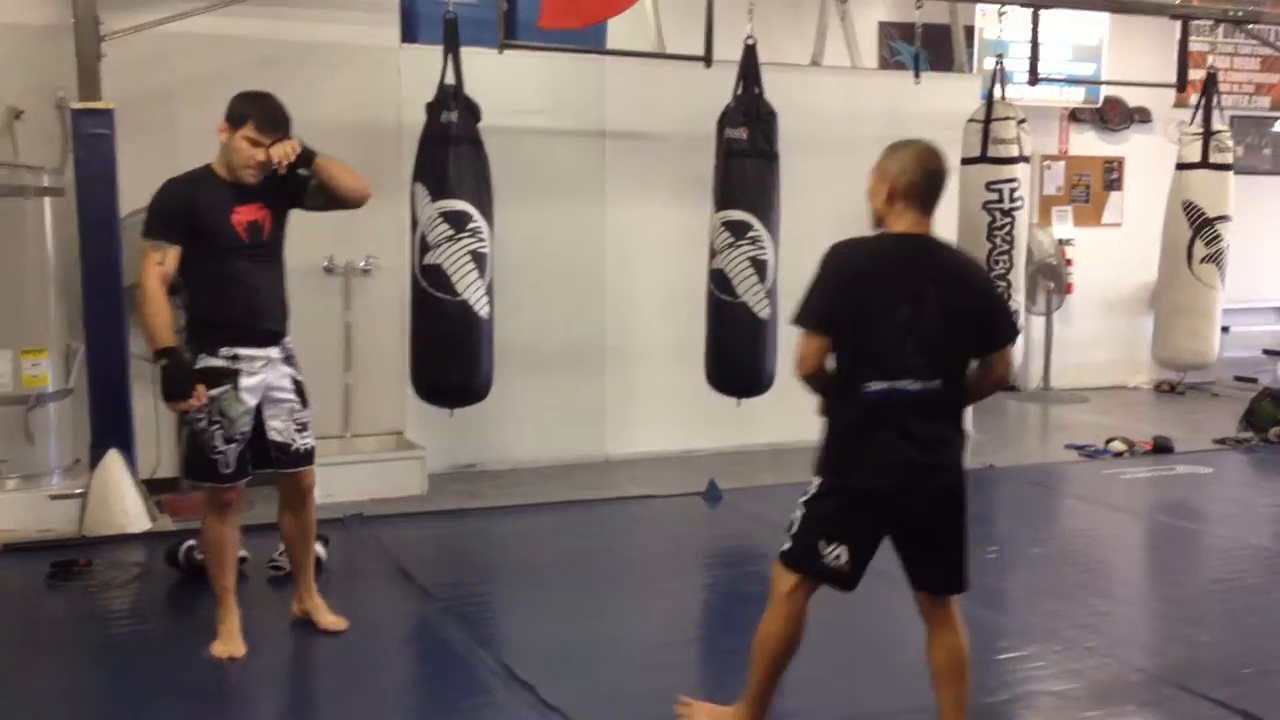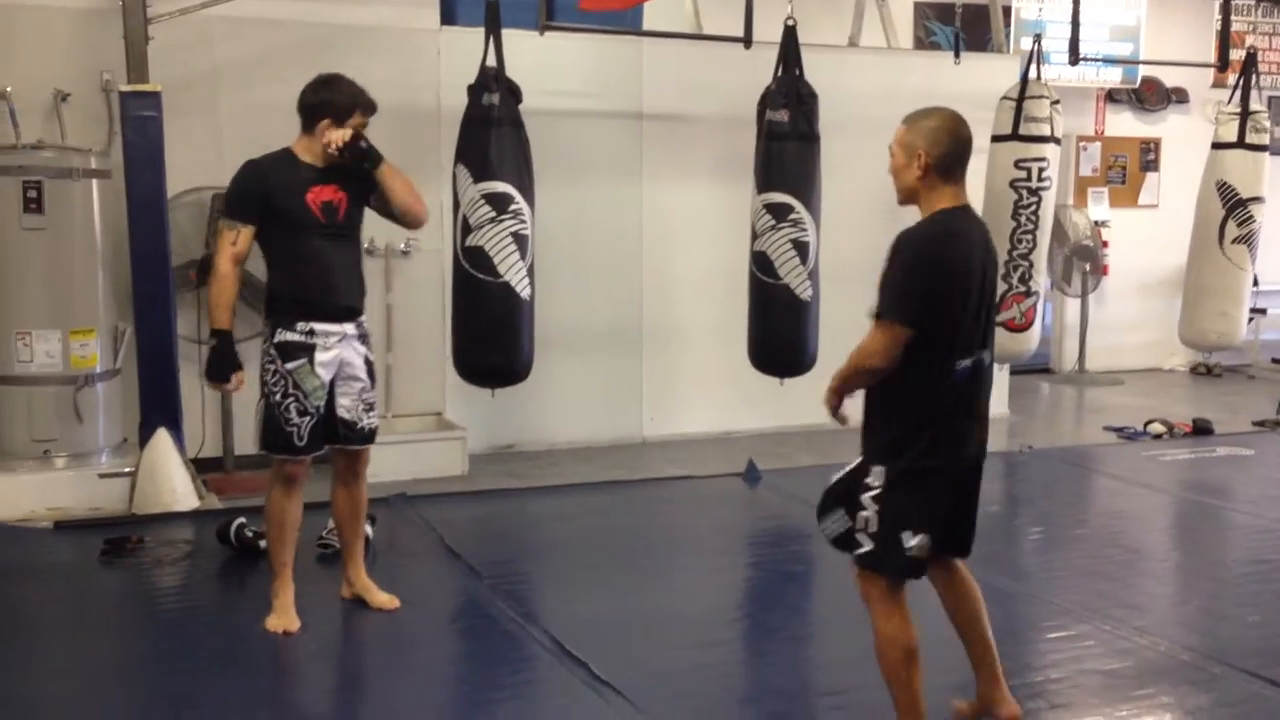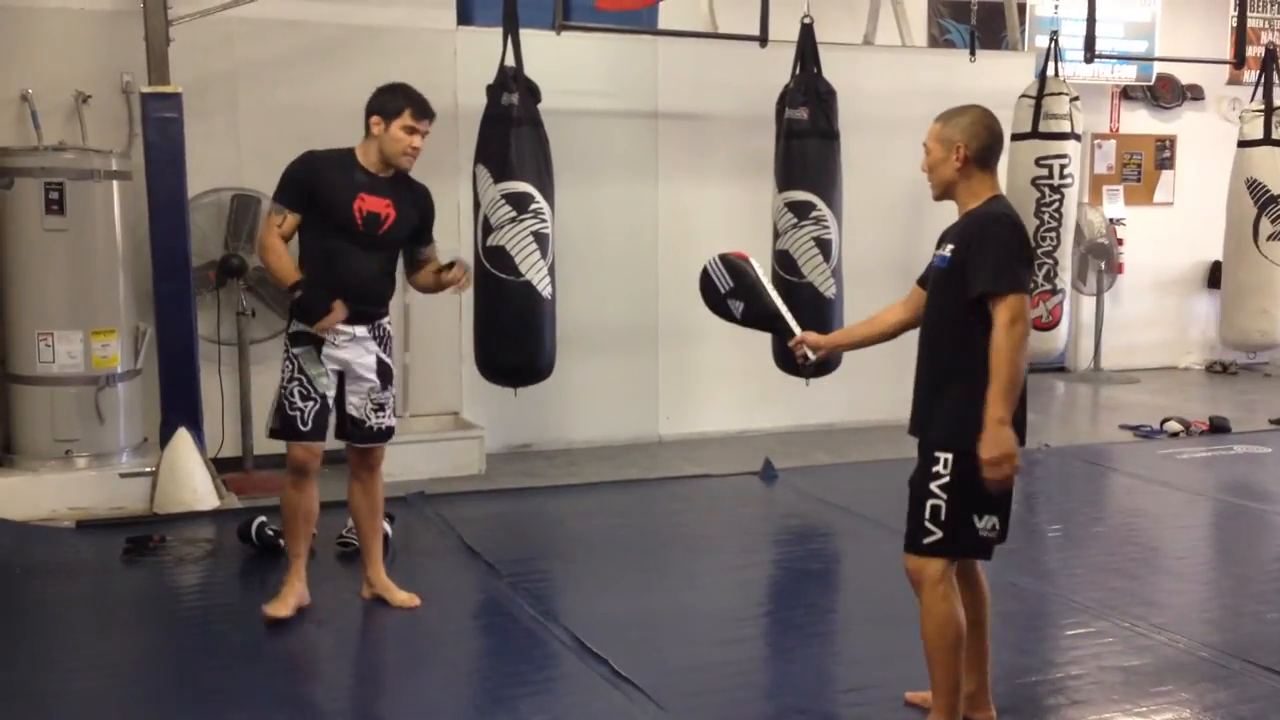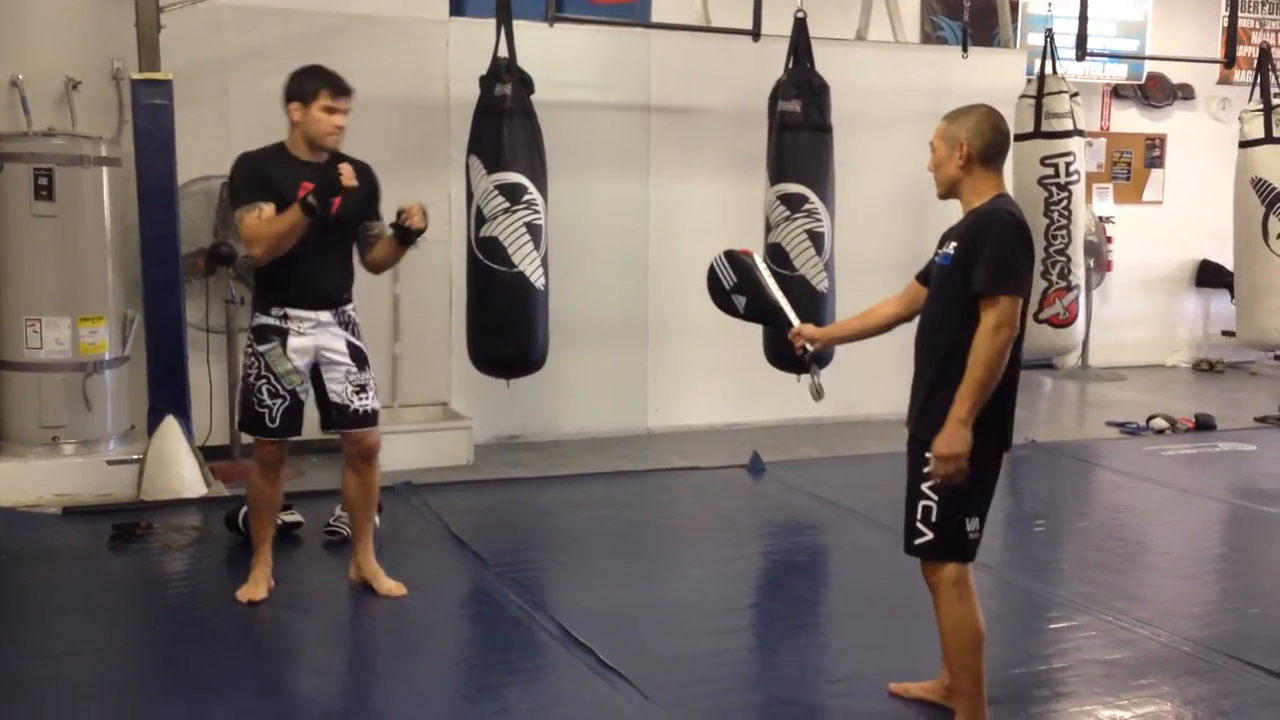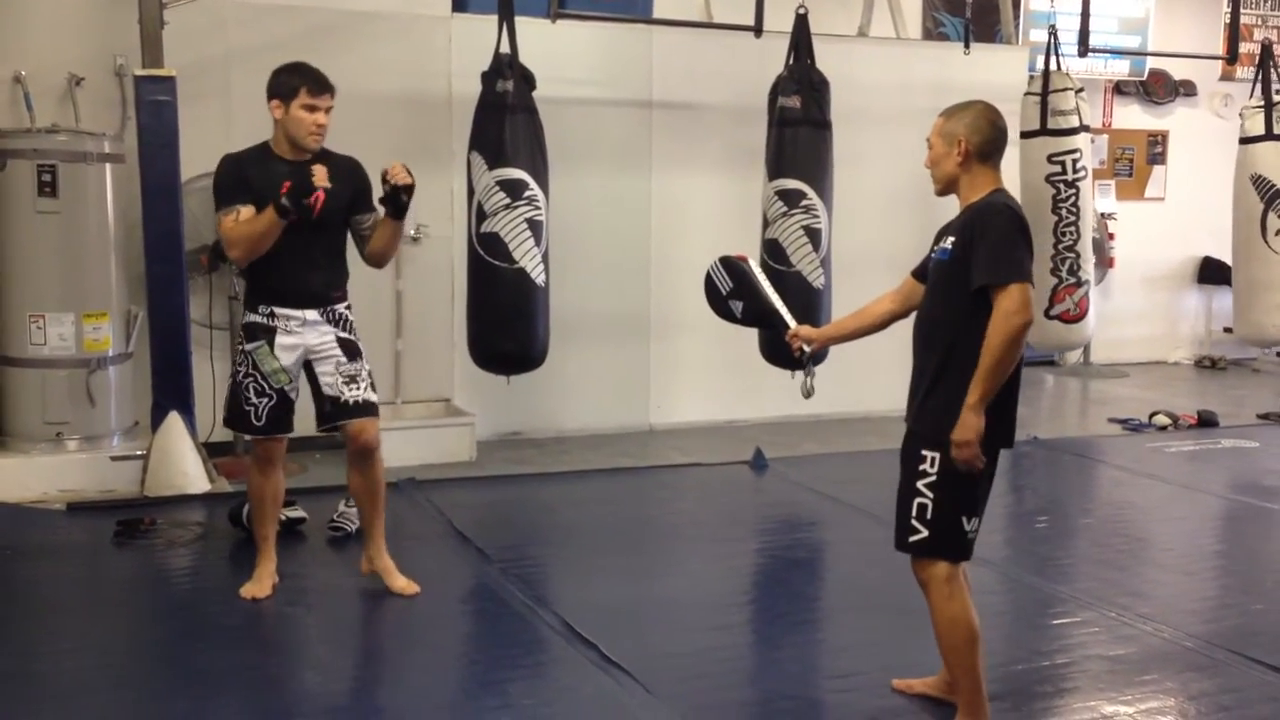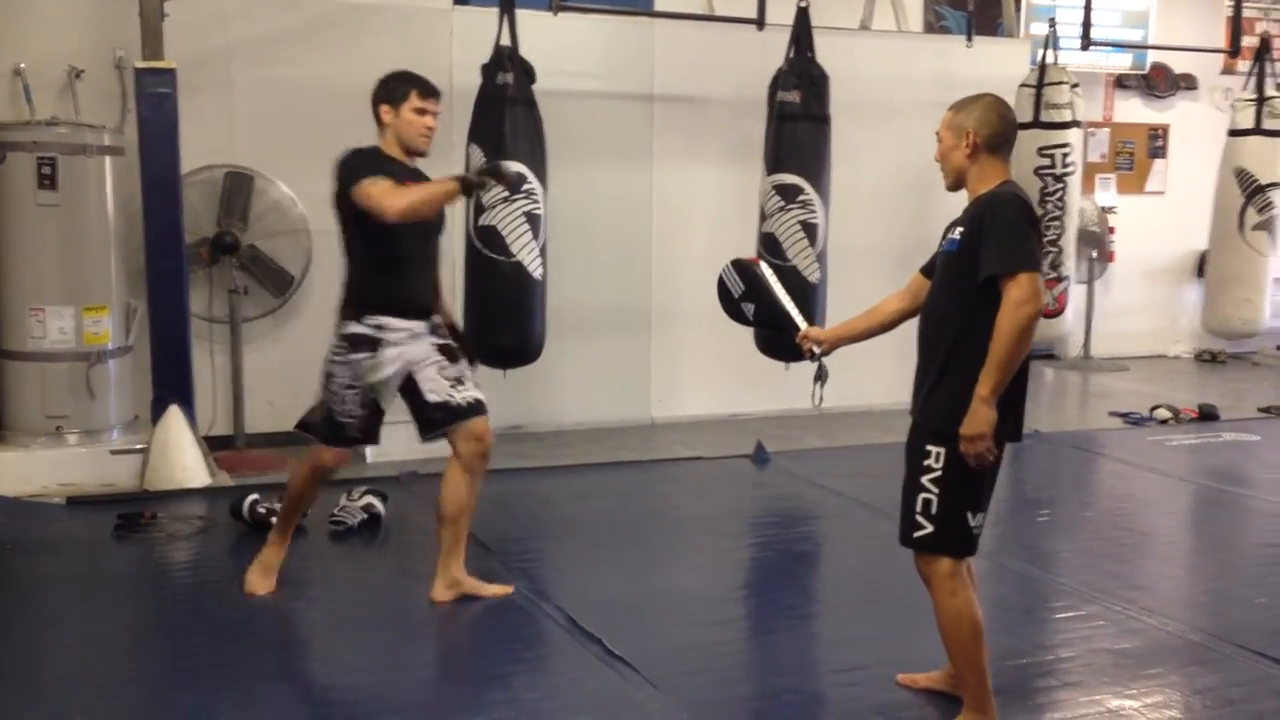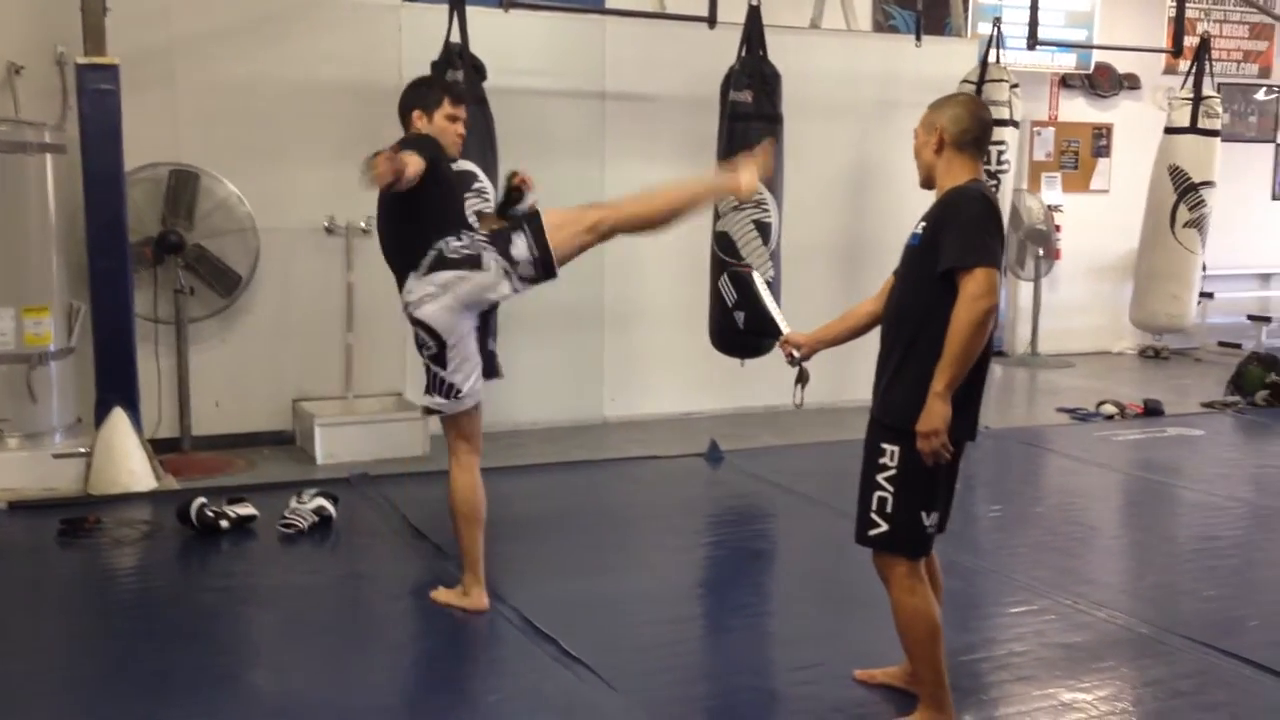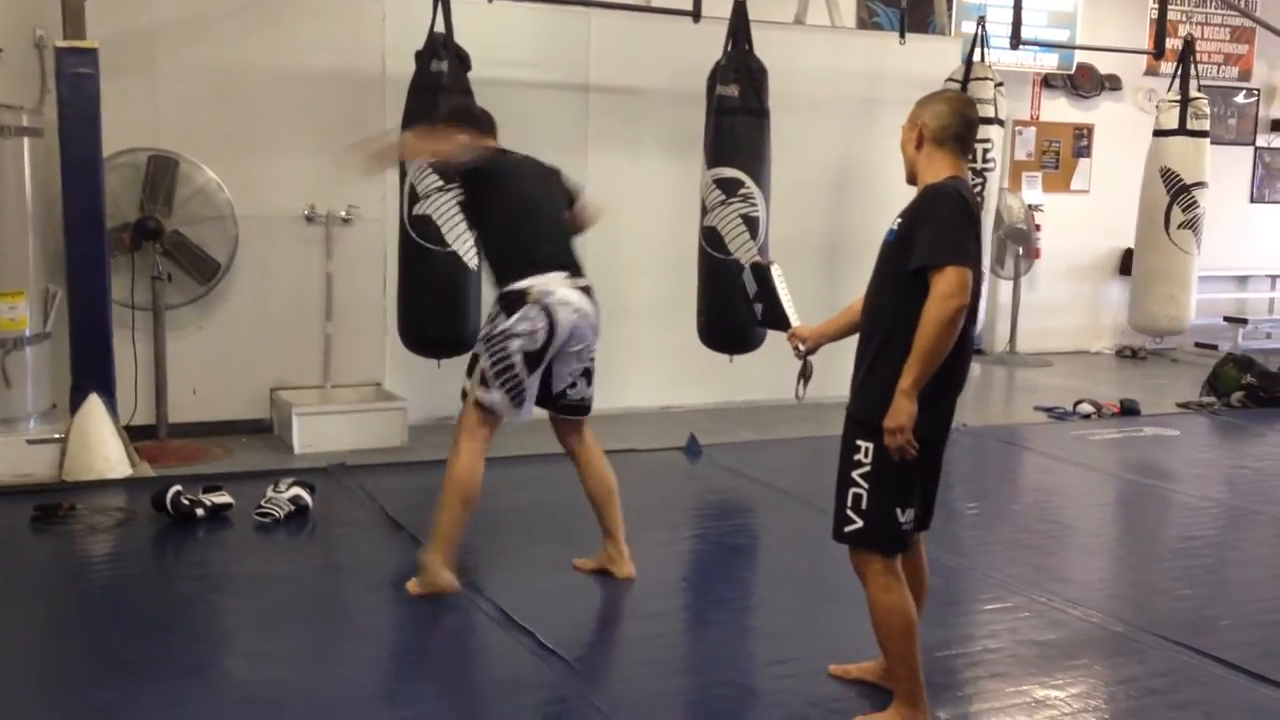
dt=0.5s
person 1, frame 1
left shoulder: (849, 261)
right shoulder: (968, 276)
left elbow: (808, 363)
right elbow: (998, 374)
left hip: (857, 466)
right hip: (936, 470)
left knee: (792, 585)
right knee: (939, 606)
person 1, frame 2
left shoulder: (919, 245)
right shoulder: (975, 235)
left elbow: (880, 353)
left wrist: (839, 387)
left hip: (913, 447)
right hip: (961, 439)
left knee: (880, 584)
right knee: (943, 560)
person 1, frame 3
left shoulder: (994, 226)
right shoulder: (964, 230)
left elbow: (1012, 321)
right elbow: (910, 310)
left wrist: (997, 423)
right wrist: (830, 342)
left hip: (968, 432)
right hip: (950, 426)
left knee: (928, 565)
right knee: (958, 560)
person 1, frame 4
left shoulder: (998, 224)
right shoulder: (965, 229)
left elbow: (1000, 326)
right elbow: (904, 304)
left wrist: (961, 422)
right wrist: (824, 334)
left hip: (958, 430)
right hip: (936, 422)
left knee: (945, 567)
right knee: (943, 560)
person 1, frame 5
left shoulder: (996, 217)
right shoulder: (961, 225)
left elbow: (1015, 313)
right elbow: (899, 301)
left wrist: (975, 409)
right wrist: (821, 334)
left hip: (959, 426)
right hip: (937, 420)
left knee: (936, 563)
right knee: (941, 557)
person 1, frame 6
left shoulder: (1004, 208)
right shoulder: (971, 217)
left elbow: (1024, 302)
right elbow: (910, 298)
left wrist: (985, 401)
right wrist: (831, 336)
left hip: (965, 418)
right hip: (942, 413)
left knee: (939, 558)
right knee: (949, 552)
person 1, frame 7
left shoulder: (968, 205)
right shoulder: (947, 210)
left elbow: (981, 298)
right elbow: (889, 300)
left wrist: (940, 397)
right wrist: (814, 340)
left hip: (922, 417)
right hip: (907, 411)
left knee: (897, 557)
right knee: (914, 548)
right ankle: (918, 669)
person 1, frame 8
left shoulder: (942, 202)
right shoulder: (938, 203)
left elbow: (952, 297)
right elbow: (888, 299)
left wrist: (906, 393)
right wrist: (819, 334)
left hip: (897, 411)
right hip: (898, 407)
left knee: (873, 553)
right knee: (902, 542)
right ankle: (894, 665)
person 2, frame 1
left shoulder: (276, 187)
right shoulder: (182, 195)
left elbow: (356, 194)
right elbow: (154, 283)
left wrist: (307, 156)
right wrist: (171, 361)
left hip: (277, 357)
right hip: (219, 362)
left knee: (299, 482)
right knee: (224, 495)
left ankle: (306, 595)
right ankle: (228, 618)
person 2, frame 2
left shoulder: (355, 174)
right shoulder: (262, 176)
left elbow: (416, 215)
right elbow: (228, 261)
left wrist: (370, 156)
right wrist: (221, 340)
left hip: (352, 335)
right hip: (296, 339)
left knee: (354, 460)
right knee: (291, 467)
left ankle: (355, 575)
right ankle: (282, 593)
person 2, frame 3
left shoulder: (415, 198)
right shoulder: (315, 169)
left elbow: (419, 274)
right elbow: (270, 242)
left wrist: (446, 274)
right wrist: (305, 296)
left hip: (371, 336)
right hip: (314, 334)
left knee: (367, 457)
right knee: (302, 458)
left ankle: (375, 575)
right ankle: (296, 579)
person 2, frame 4
left shoulder: (360, 177)
right shoulder: (257, 167)
left elbow: (374, 259)
right elbow: (258, 247)
left wrist: (403, 234)
right wrist: (315, 200)
left hip: (338, 323)
right hip: (279, 324)
left knee: (364, 443)
right knee: (269, 452)
left ankle: (364, 560)
right ankle: (261, 566)
person 2, frame 5
left shoulder: (346, 172)
right shoulder: (240, 169)
left elbow: (377, 255)
right elbow: (237, 249)
left wrist: (397, 207)
right wrist: (291, 201)
left hip: (331, 320)
right hip: (270, 324)
left knee: (364, 437)
right knee: (267, 449)
left ankle: (376, 554)
right ankle: (266, 563)
person 2, frame 6
left shoulder: (424, 183)
right shoulder: (359, 165)
right elbow: (396, 209)
left wrist: (446, 318)
right wrist: (468, 182)
left hip: (424, 332)
right hip: (371, 334)
left knee: (476, 441)
right knee: (329, 456)
left ankle: (450, 574)
right ankle: (274, 549)
person 2, frame 7
left shoulder: (396, 202)
right shoulder: (416, 148)
right elbow: (406, 164)
left wrist: (504, 203)
right wrist: (389, 166)
left hip: (427, 304)
right hip: (462, 265)
left knee: (463, 446)
right knee: (599, 219)
left ankle: (471, 586)
right ankle: (727, 181)
person 2, frame 8
left shoulder: (480, 165)
right shoulder: (541, 172)
left elbow: (452, 144)
right elbow: (580, 217)
left wrist: (408, 145)
left hip: (532, 305)
right hip: (581, 305)
left knee: (474, 430)
right knee: (575, 433)
left ankle: (438, 566)
right ankle: (617, 553)
